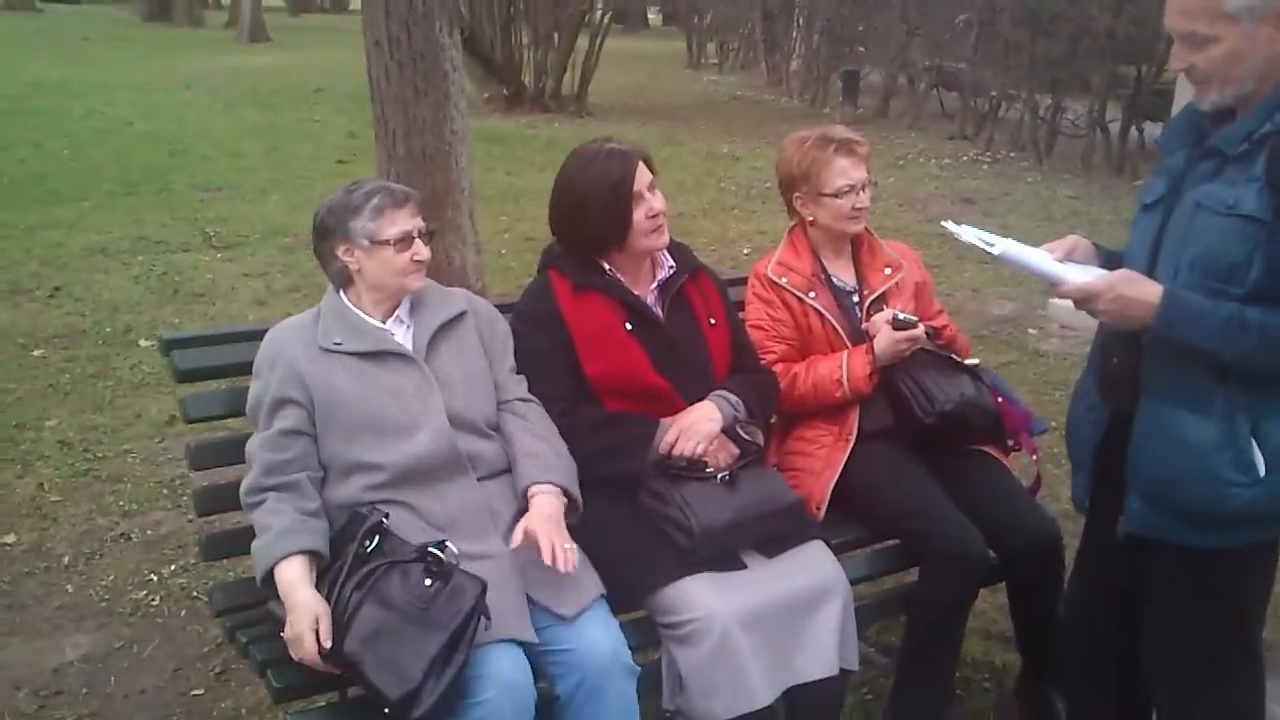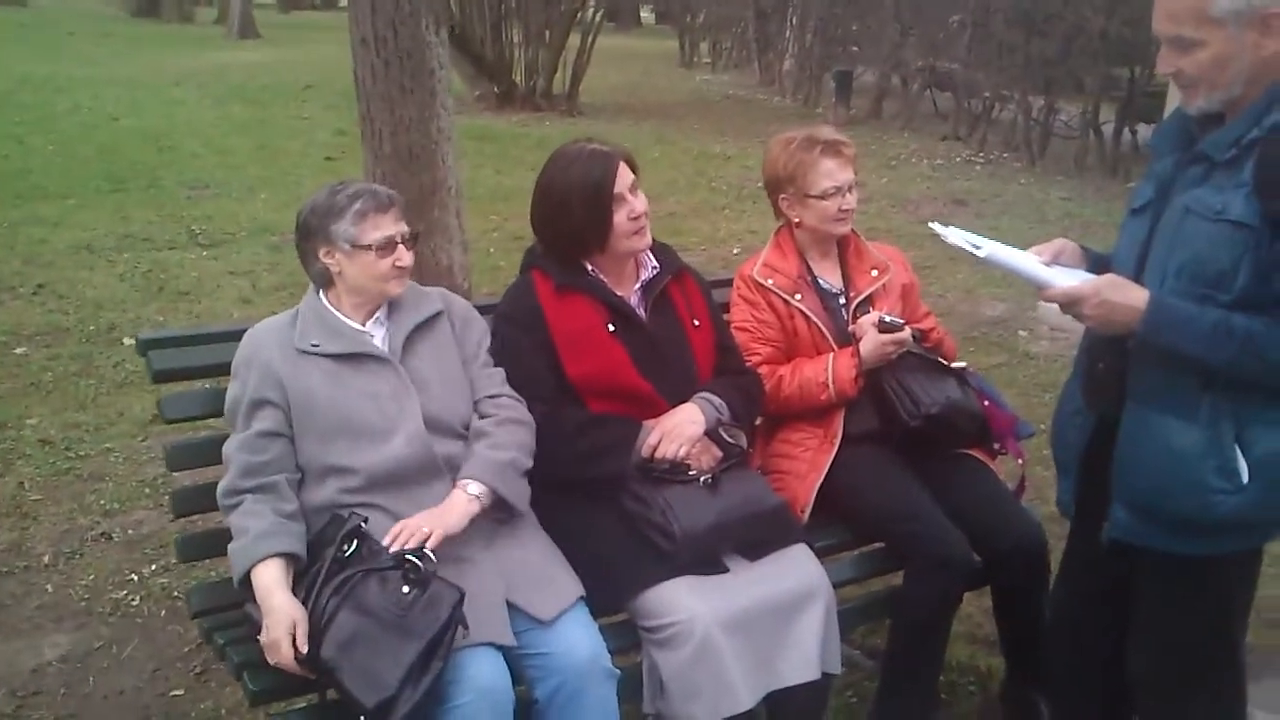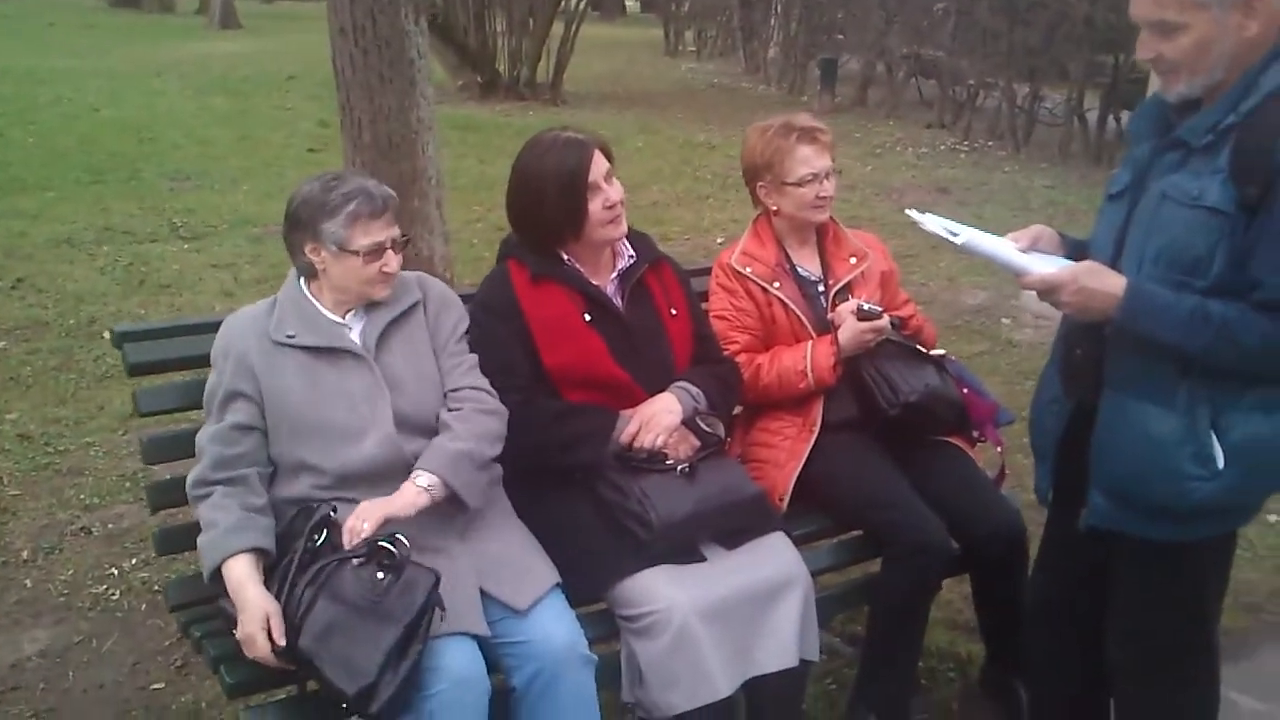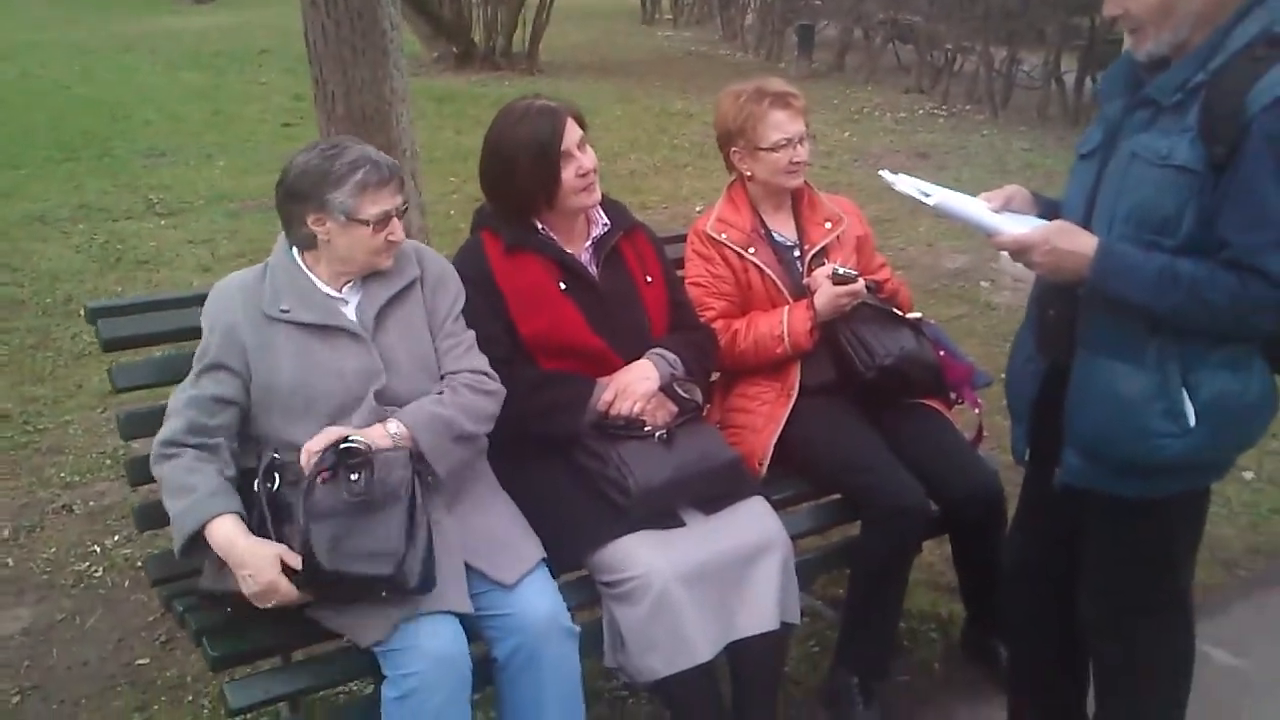
dt=0.4s
person 1, frame 1
right shoulder: (1196, 129)
left wrist: (1163, 309)
right wrist: (1103, 260)
left hip: (1216, 476)
right hip: (1130, 447)
right knee: (1094, 645)
person 1, frame 2
right shoulder: (1187, 133)
left wrist: (1149, 316)
right wrist: (1089, 264)
left hip: (1202, 480)
right hip: (1115, 452)
right knee: (1079, 648)
person 1, frame 3
right shoulder: (1170, 117)
left wrist: (1128, 302)
right wrist: (1068, 249)
left hip: (1177, 465)
right hip: (1094, 437)
right knee: (1058, 629)
person 1, frame 4
right shoulder: (1141, 76)
left wrist: (1098, 262)
right wrist: (1040, 210)
left hip: (1152, 417)
right hip: (1069, 391)
left knee: (1132, 618)
right knee: (1038, 581)
person 2, frame 1
left shoulder: (900, 260)
right shoulder: (773, 281)
left elbow: (949, 342)
right elbow: (776, 386)
left wrist: (916, 343)
right wrist: (869, 358)
right hip: (842, 439)
left knee: (1036, 536)
right knee: (959, 549)
person 2, frame 2
left shoulder: (887, 262)
right shoulder: (759, 283)
left elbow: (936, 344)
right elbow: (762, 387)
left wrist: (904, 345)
right wrist: (855, 361)
right hip: (828, 443)
left knee: (1021, 540)
right knee: (943, 552)
person 2, frame 3
left shoulder: (866, 250)
right shoulder: (738, 271)
left elbow: (916, 331)
right elbow: (741, 376)
left wrist: (883, 334)
right wrist: (835, 348)
right hip: (807, 431)
left knee: (1000, 526)
right knee: (921, 539)
left ankle: (1010, 670)
person 2, frame 4
left shoulder: (840, 214)
right shoulder: (714, 237)
left elbow: (890, 293)
right elbow: (717, 342)
left wrist: (863, 299)
right wrist: (811, 313)
right hip: (785, 395)
left knee: (978, 488)
right knee: (899, 503)
left ankle: (990, 630)
person 3, frame 1
left shoulder: (693, 278)
right shoulder: (548, 305)
left elbow: (757, 378)
right elbow: (556, 428)
left wrist: (718, 408)
right wrist: (663, 437)
left hip: (719, 477)
right hip: (621, 492)
left knee: (821, 579)
right knee: (712, 612)
person 3, frame 2
left shoulder: (677, 280)
right shoulder: (530, 306)
left elbow: (743, 381)
right elbow: (540, 432)
left wrist: (702, 410)
right wrist: (646, 438)
left hip: (705, 480)
right hip: (600, 495)
left knee: (804, 583)
right knee: (692, 616)
person 3, frame 3
left shoulder: (655, 269)
right shoulder: (506, 297)
left elbow: (721, 370)
right elbow: (516, 424)
left wrist: (680, 398)
right wrist: (623, 427)
left hip: (681, 468)
right hip: (579, 485)
left knee: (781, 572)
right knee: (670, 605)
person 3, frame 4
left shoulder: (629, 236)
right shoulder: (482, 264)
left elbow: (697, 337)
right elbow: (495, 392)
left wrist: (655, 366)
right wrist: (602, 396)
left hip: (658, 434)
right hip: (556, 453)
left knee: (760, 536)
right knee: (652, 570)
person 4, frame 1
left shoulder: (469, 314)
right shoulder: (292, 349)
left elbow: (522, 414)
right elbow: (283, 487)
left wrist: (547, 500)
right wrist: (298, 590)
left hip: (512, 524)
left knee: (602, 657)
person 4, frame 2
left shoulder: (449, 314)
right shoulder: (271, 350)
left elbow: (506, 417)
right elbow: (260, 488)
left wrist: (460, 504)
right wrist: (274, 594)
left hip: (488, 527)
right hip: (380, 554)
left knee: (582, 661)
person 4, frame 3
left shoulder: (429, 300)
right shoulder: (250, 339)
left elbow: (480, 411)
right elbow: (228, 479)
left wrist: (413, 493)
right wrist: (247, 588)
left hip: (463, 515)
right hip: (356, 543)
left knee: (558, 647)
right knee: (453, 674)
person 4, frame 4
left shoulder: (424, 271)
right shoulder: (242, 307)
left elbow: (478, 389)
right elbow: (188, 444)
left wrist: (382, 434)
right wrist: (239, 545)
left hip: (449, 489)
left knee: (542, 622)
right knee: (432, 651)
